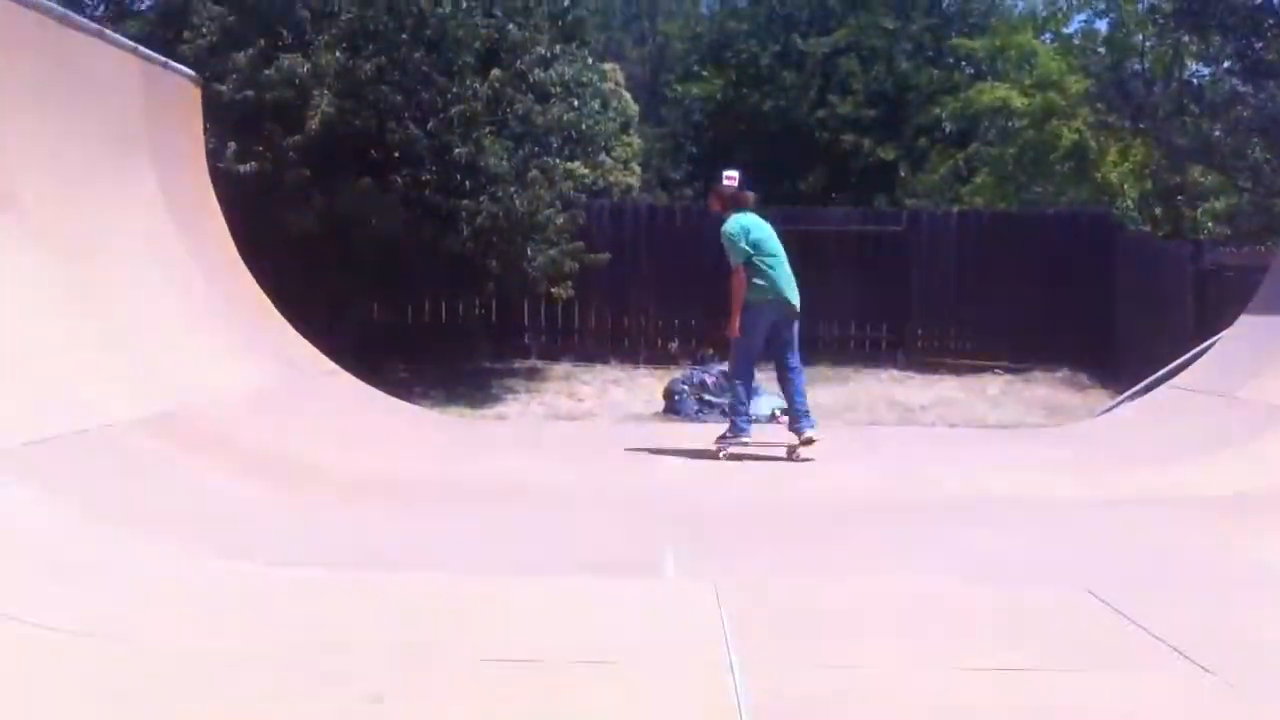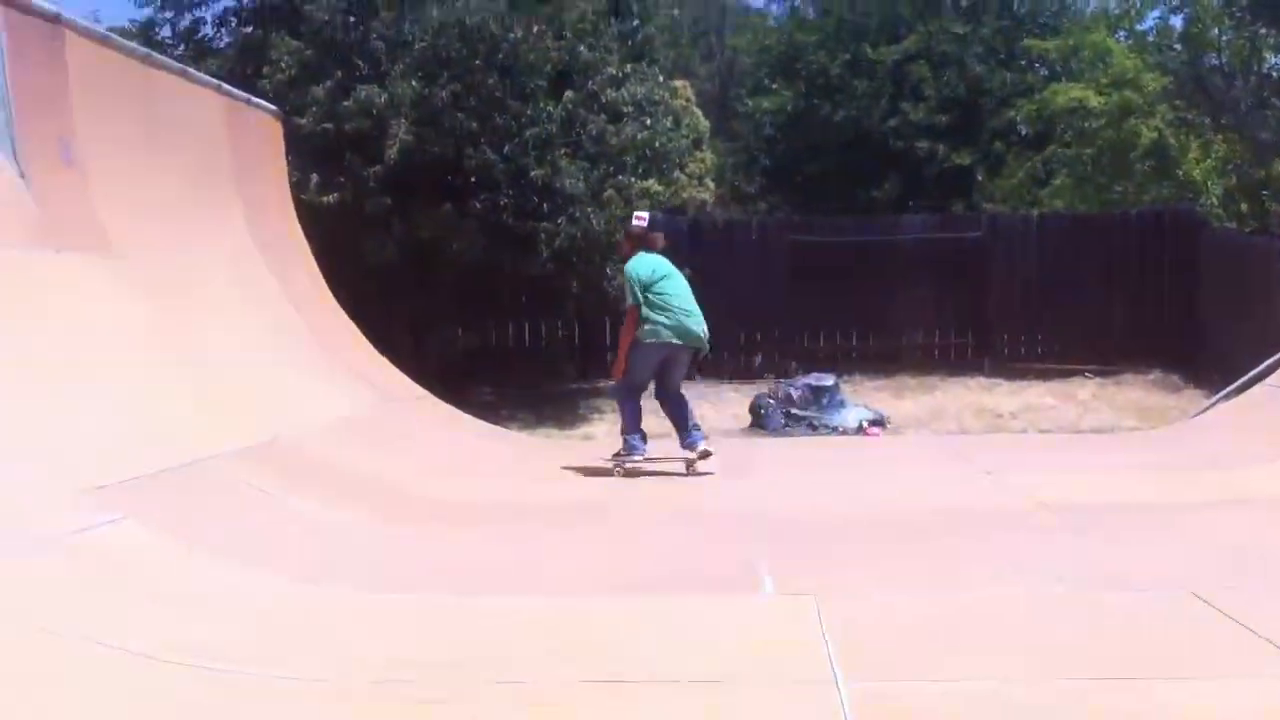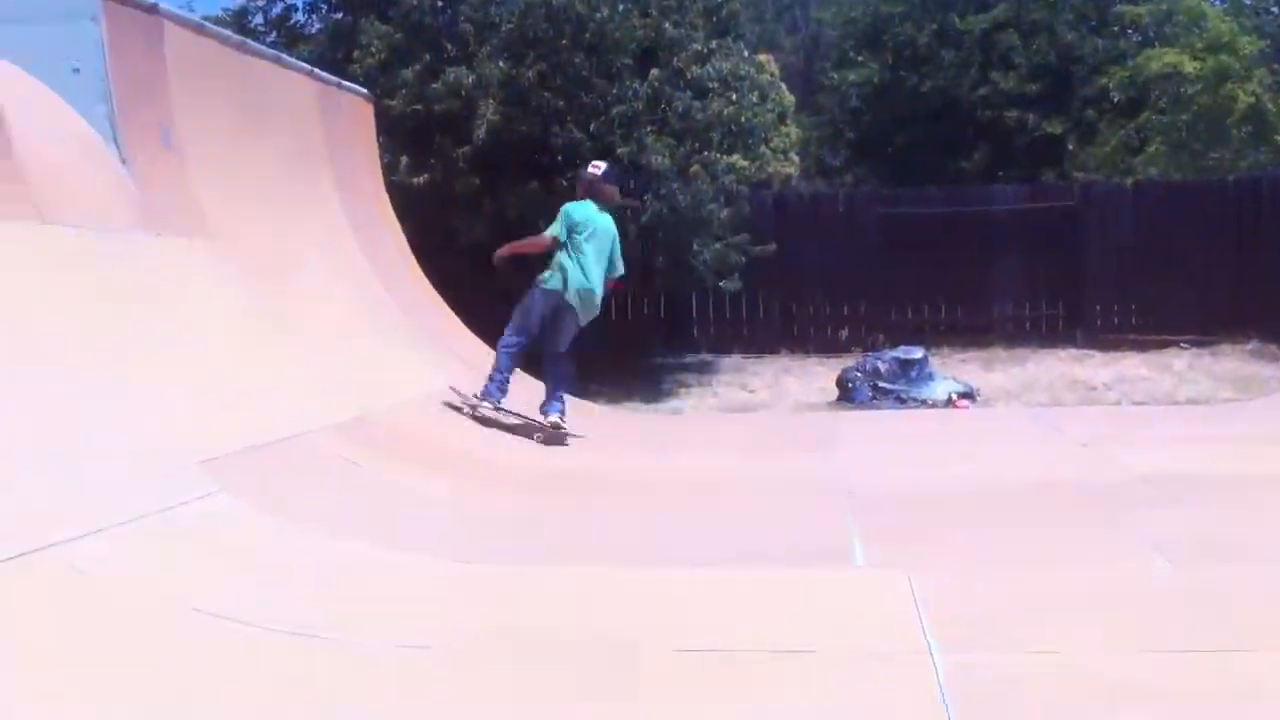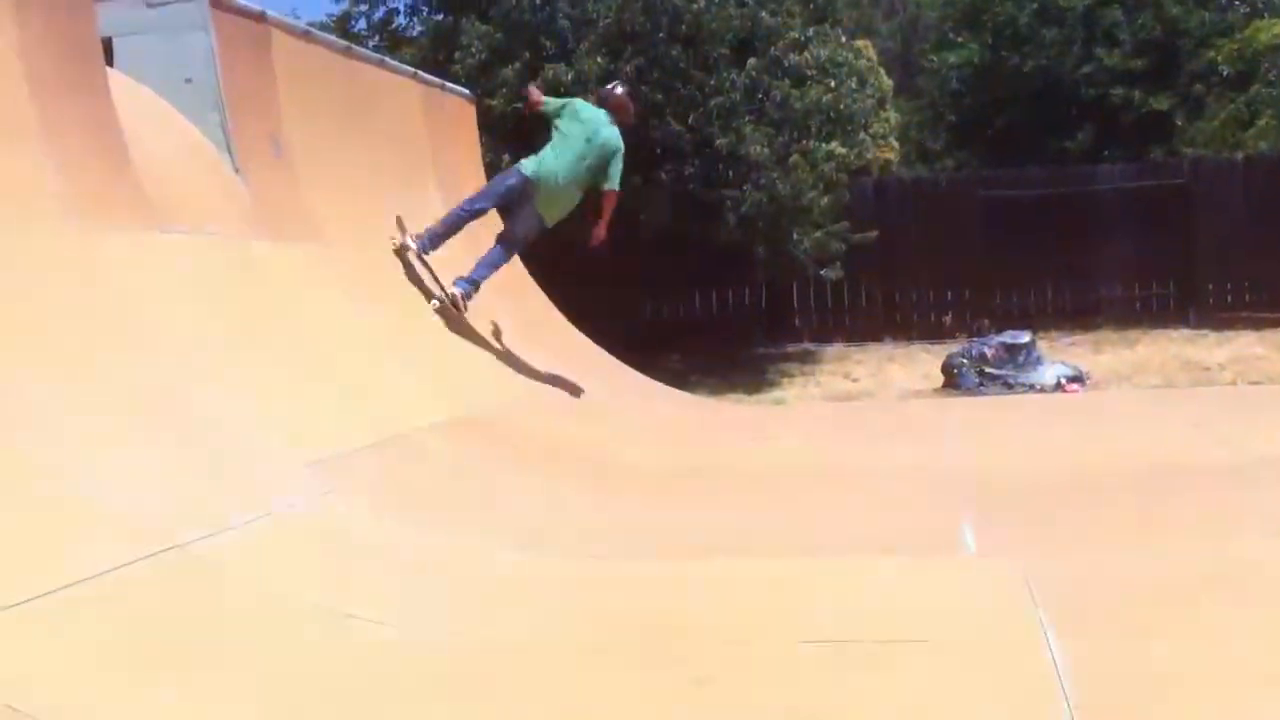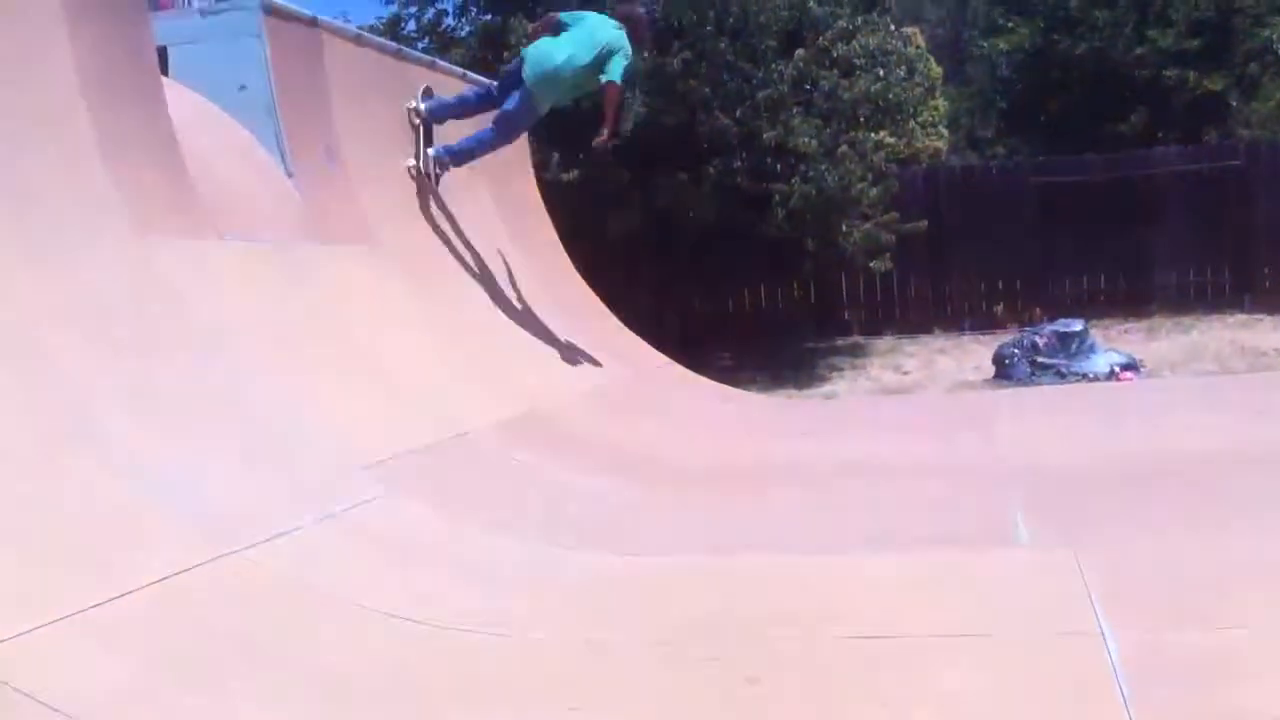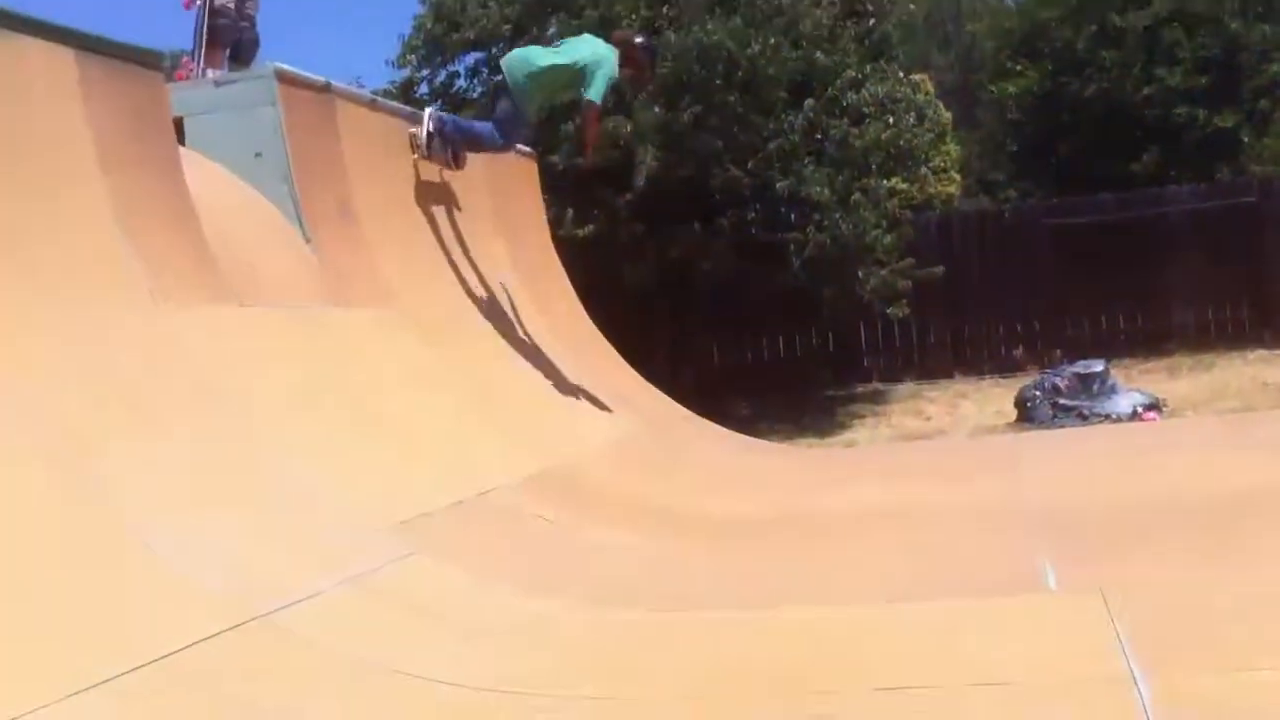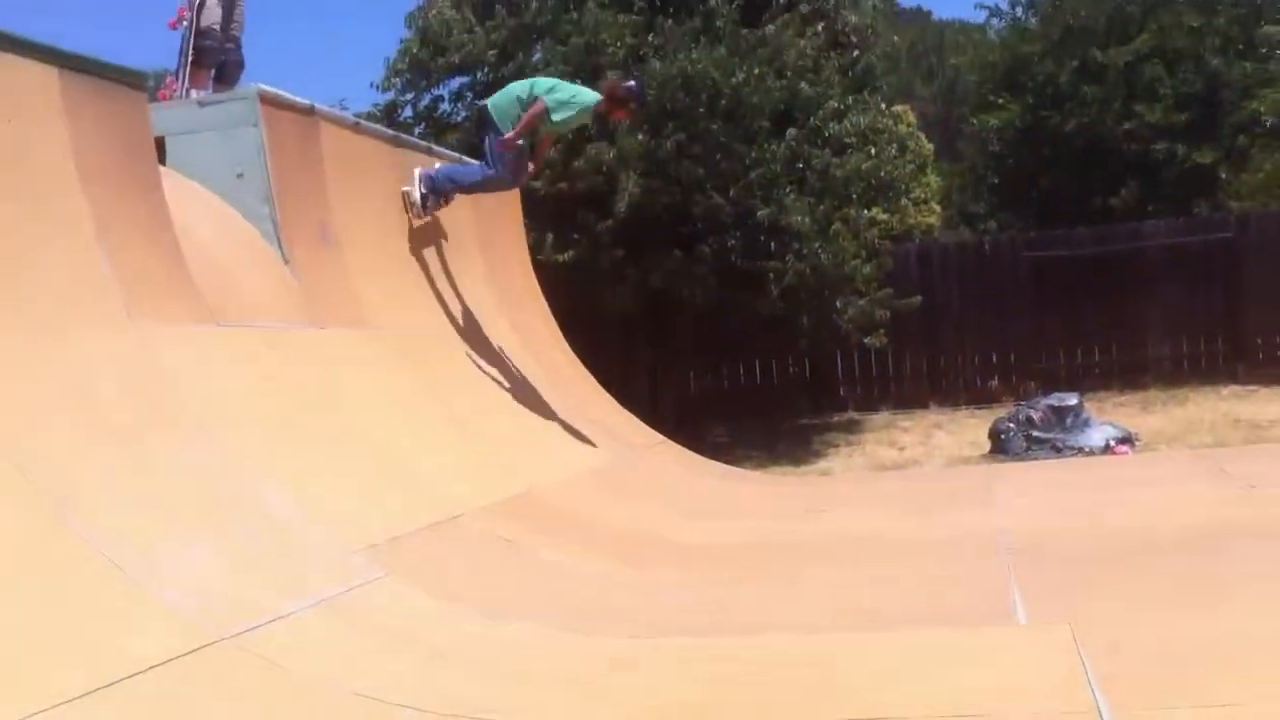
dt=0.2s
person 1, frame 1
left shoulder: (731, 227)
right shoulder: (753, 220)
left elbow: (739, 273)
left wrist: (735, 317)
left hip: (761, 297)
right hip: (788, 296)
left knee: (741, 365)
right knee: (789, 365)
left ankle: (740, 428)
right ankle: (803, 426)
person 1, frame 2
left shoulder: (633, 266)
right shoulder: (661, 262)
left elbow: (633, 315)
left wrist: (621, 358)
left hip: (658, 333)
right hip: (692, 334)
left knee: (627, 389)
right knee: (669, 392)
left ankle: (633, 445)
right ankle: (695, 440)
person 1, frame 3
left shoulder: (573, 209)
right shoulder: (610, 224)
left elbow: (545, 241)
right elbow: (614, 275)
left wrist: (509, 248)
right wrist: (596, 296)
left hip: (556, 285)
right hip: (587, 299)
left knee: (514, 337)
right knee: (557, 353)
left ankle: (493, 394)
right ankle: (555, 409)
person 1, frame 4
left shoulder: (578, 107)
right shoulder: (616, 143)
left elbow: (537, 102)
right elbow: (611, 189)
left wrist: (531, 90)
right wrist: (603, 224)
left hip: (533, 173)
right hip: (554, 198)
left knee: (473, 206)
right knee: (510, 243)
left ankle: (424, 242)
right ankle: (465, 286)
person 1, frame 5
left shoulder: (592, 17)
right shoulder: (623, 48)
left elbow: (553, 18)
right elbow: (612, 85)
left wrist: (537, 29)
right wrist: (608, 125)
left hip: (534, 56)
right hip: (549, 82)
left knee: (491, 95)
right knee: (503, 131)
left ankle: (430, 110)
right ankle: (441, 156)
person 1, frame 6
left shoulder: (593, 42)
right shoulder: (608, 68)
right elbow: (591, 106)
right wrist: (588, 145)
left hip: (519, 60)
right hip: (528, 80)
left knee: (506, 125)
right knee: (503, 139)
right ankle: (439, 122)
person 1, frame 7
left shoulder: (587, 98)
right shoulder: (586, 104)
left elbow: (551, 132)
right elbow: (543, 105)
left wrist: (535, 163)
right wrist: (516, 134)
left hip: (512, 110)
right hip: (509, 110)
left knee: (515, 174)
right knee: (499, 175)
left ankle: (444, 178)
right ankle: (430, 181)
